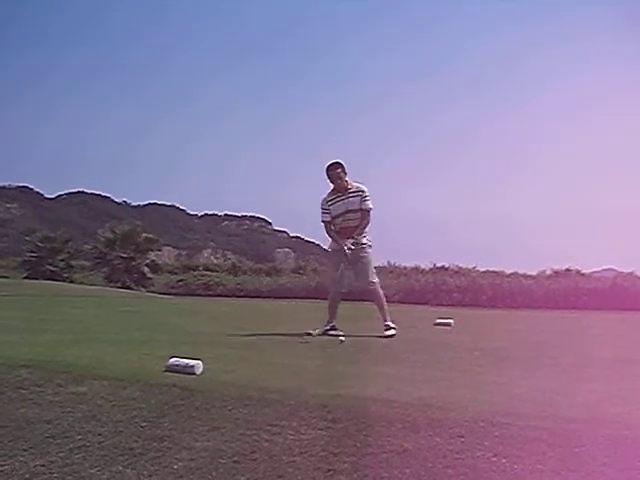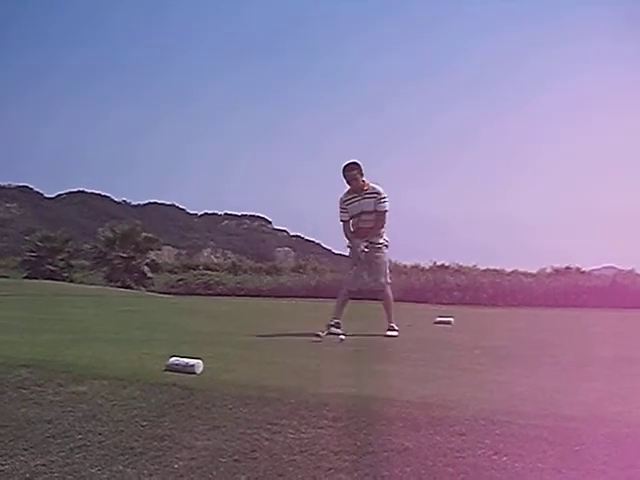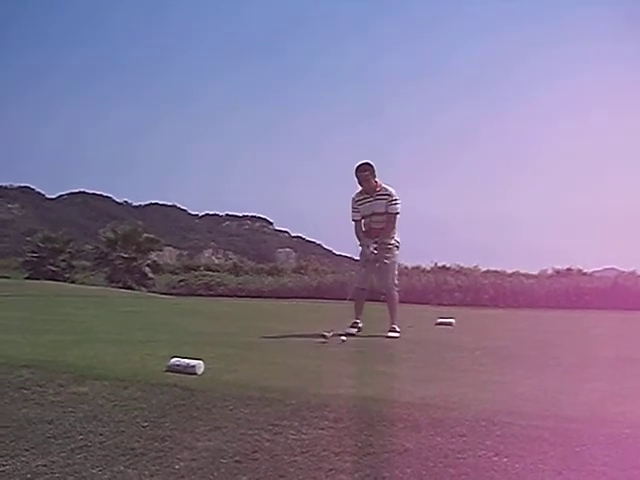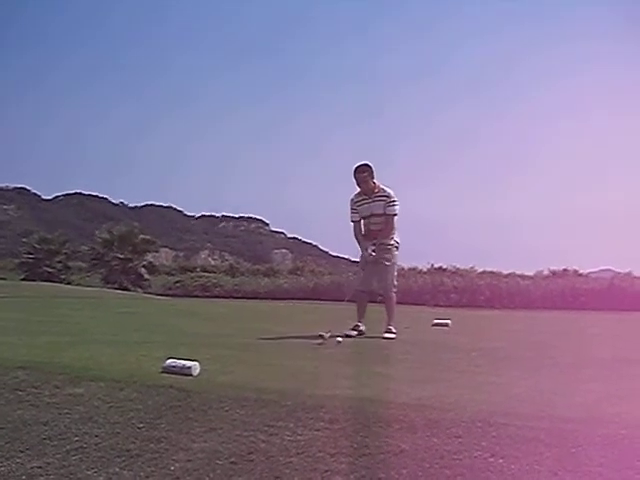
dt=0.2s
person 1, frame 1
left shoulder: (361, 191)
right shoulder: (327, 201)
left elbow: (366, 219)
right elbow: (328, 227)
left wrist: (352, 239)
right wrist: (341, 242)
left hip: (361, 243)
right hip: (339, 246)
left knee: (372, 283)
right knee: (336, 286)
left ankle: (388, 322)
right ankle: (330, 324)
person 1, frame 2
left shoulder: (378, 193)
right shoulder: (345, 199)
left elbow: (381, 221)
right elbow: (346, 227)
left wrist: (367, 241)
right wrist: (356, 245)
left hip: (377, 243)
right hip: (357, 244)
left knee: (383, 283)
right knee: (349, 283)
left ankle: (391, 324)
right ankle: (335, 321)
person 1, frame 3
left shoulder: (389, 194)
right shoulder: (357, 199)
left elbow: (391, 224)
right elbow: (358, 226)
left wrist: (377, 242)
right wrist: (366, 244)
left hip: (387, 243)
right hip: (368, 244)
left knee: (389, 285)
right knee: (361, 283)
left ankle: (394, 325)
right ankle: (357, 321)
person 1, frame 4
left shoulder: (388, 195)
right shoulder: (355, 200)
left elbow: (389, 225)
right elbow: (357, 227)
left wrist: (375, 244)
right wrist: (364, 247)
left hip: (387, 244)
right hip: (368, 245)
left knee: (388, 286)
right knee: (362, 286)
left ankle: (390, 326)
right ankle: (359, 324)
